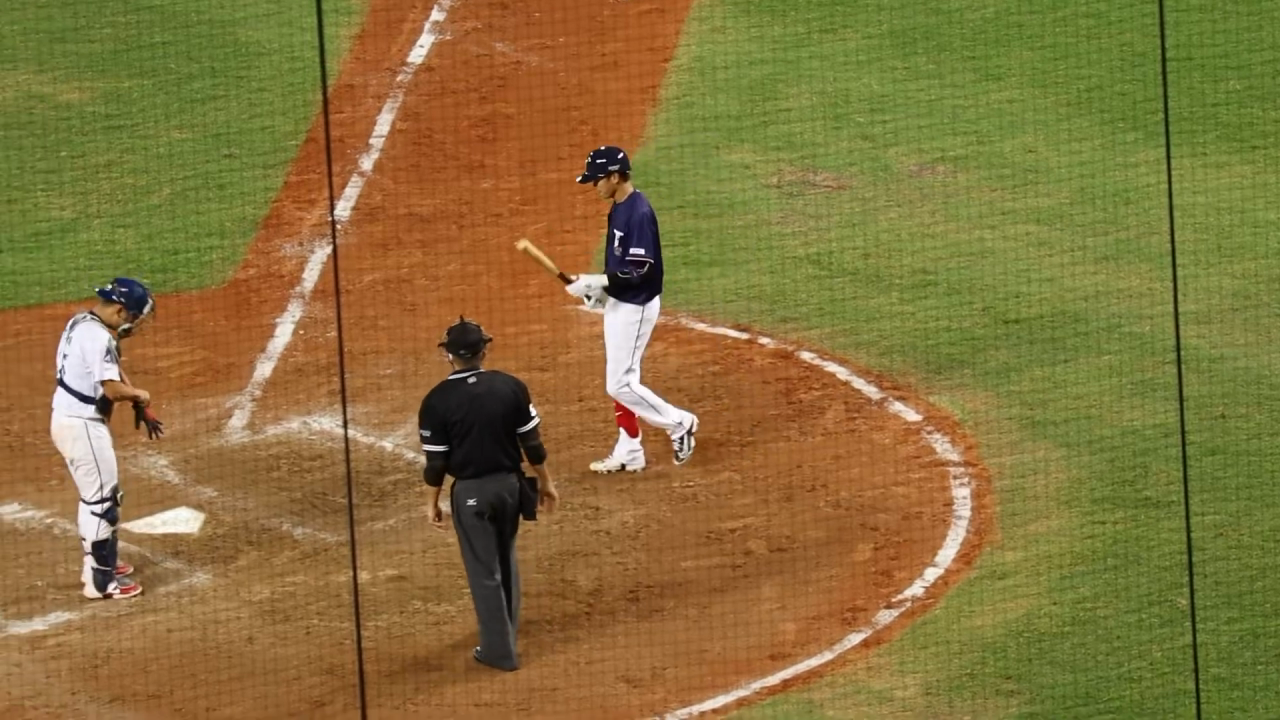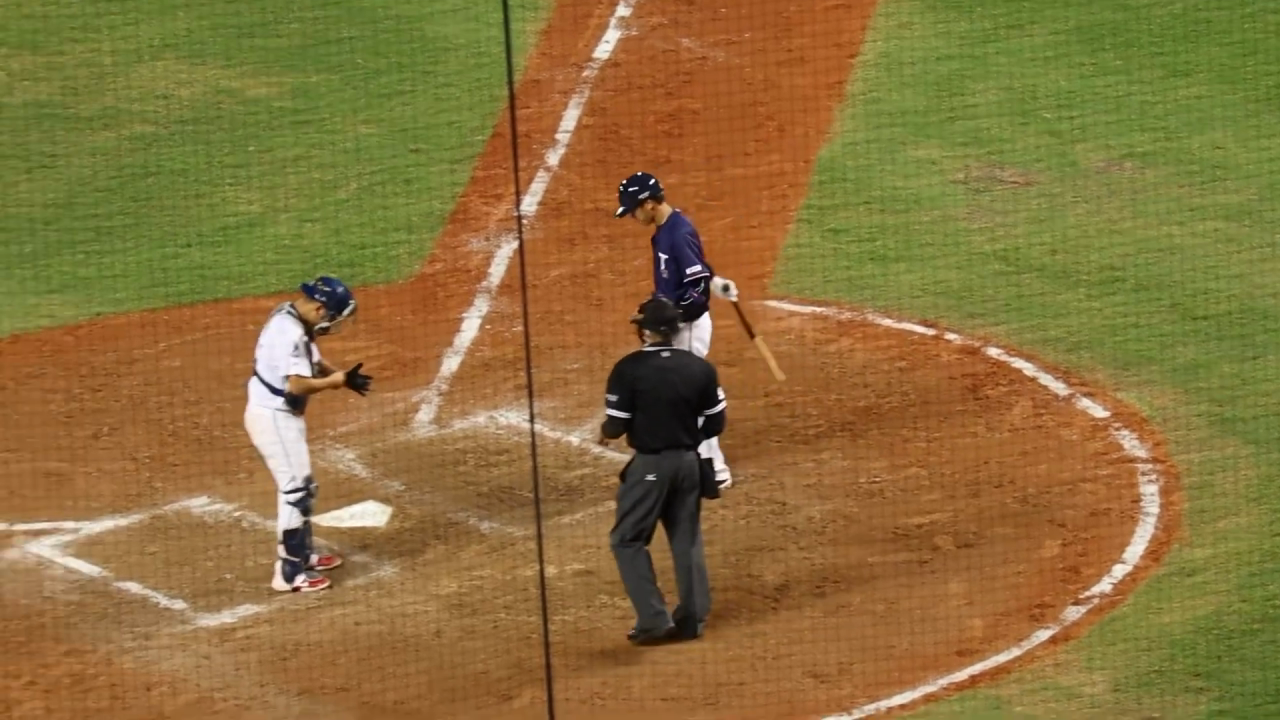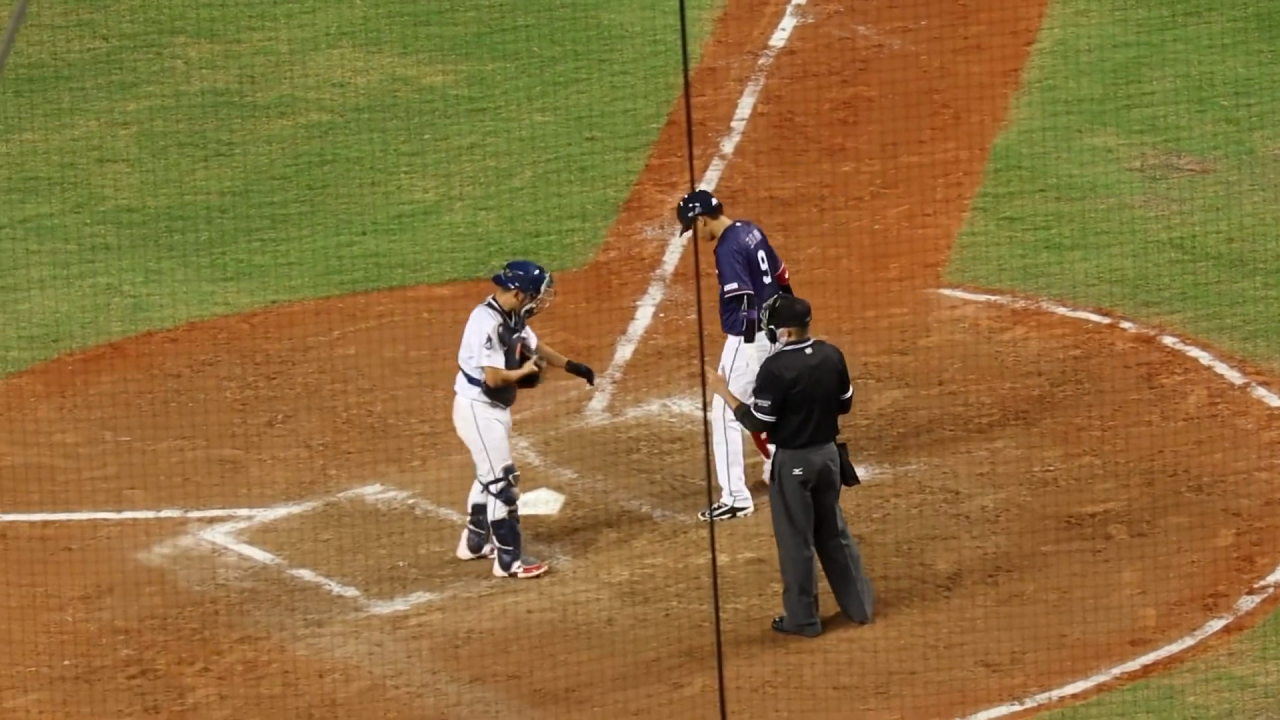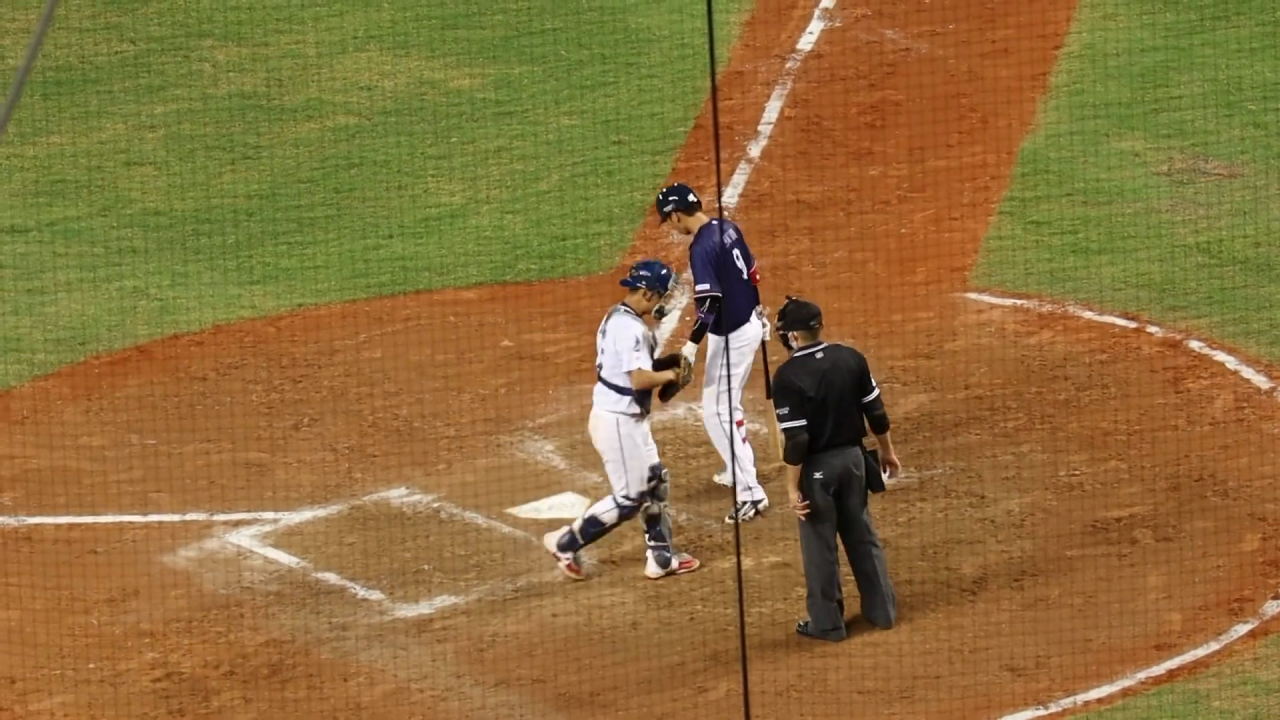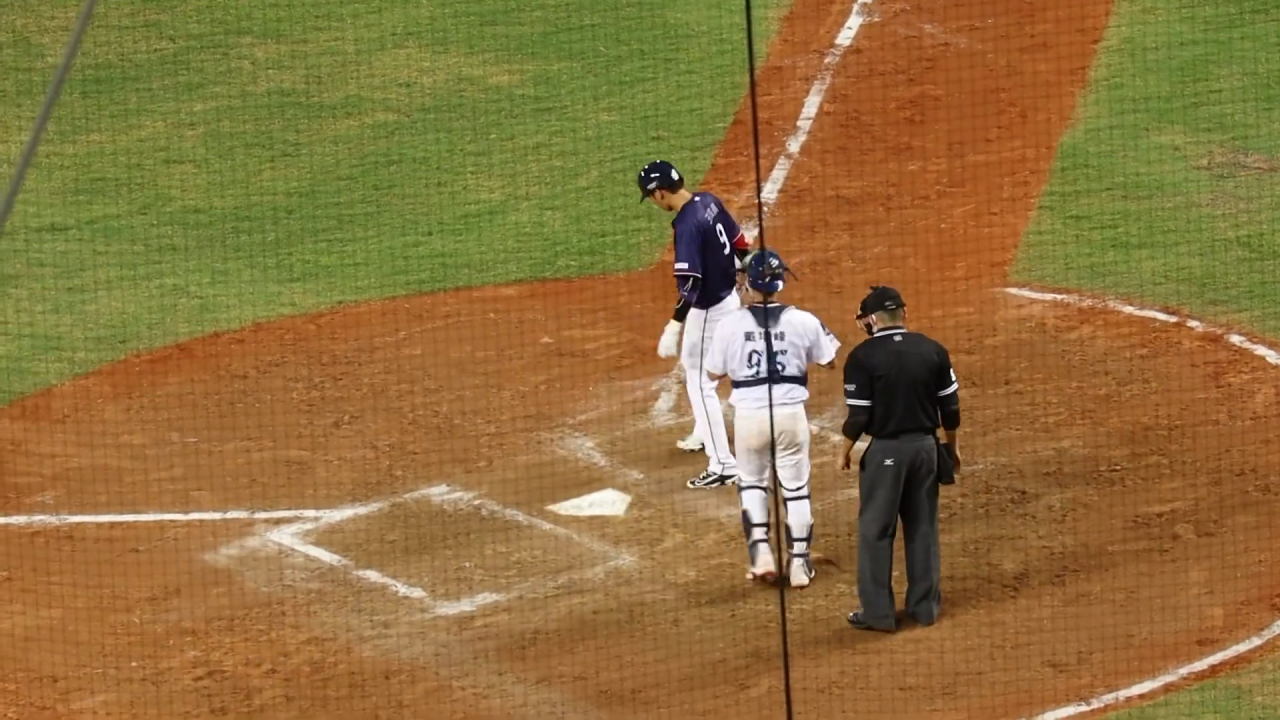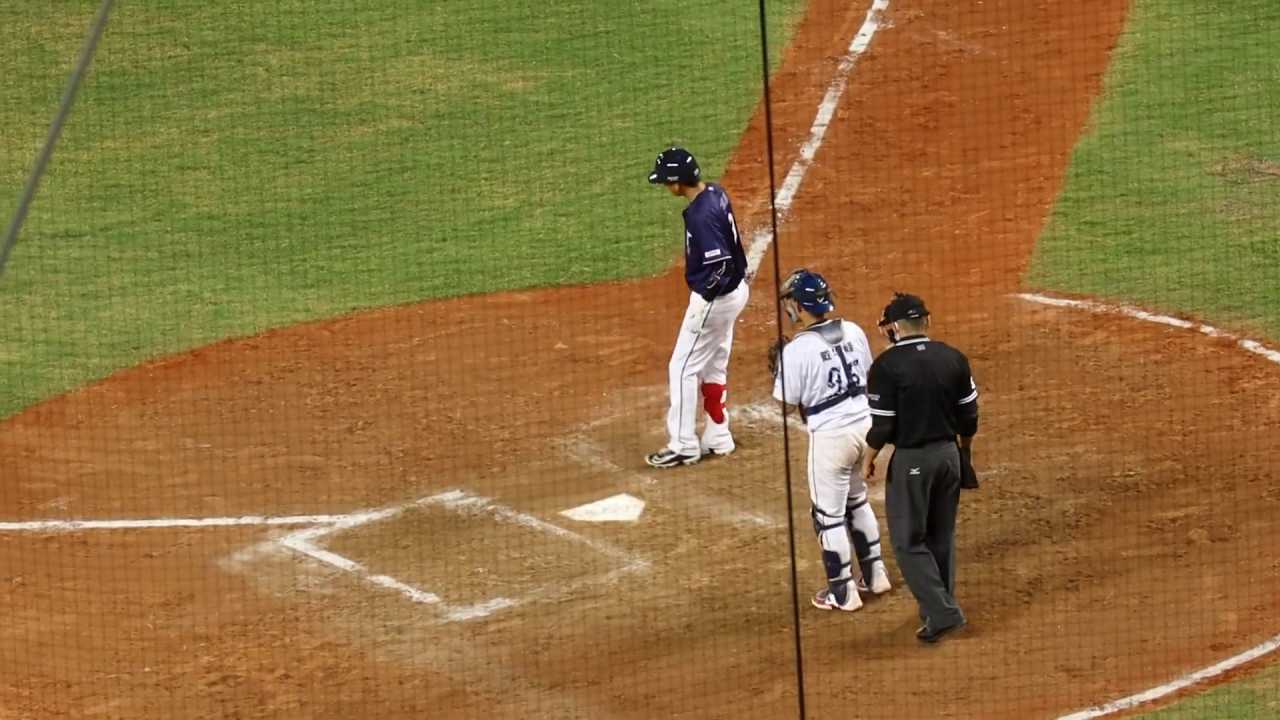
dt=0.7s
person 1, frame 1
left shoulder: (438, 400)
right shoulder: (510, 386)
left elbow: (436, 462)
right elbow: (531, 442)
left wrist: (432, 503)
right wrist: (546, 483)
left hip: (470, 491)
right hip: (509, 483)
left knee: (484, 571)
right knee: (503, 558)
left ankle: (500, 649)
right ankle: (505, 624)
person 1, frame 2
left shoulder: (629, 368)
right shoulder: (700, 367)
left elbow: (616, 425)
right elbow: (715, 424)
left wrist: (603, 434)
left hip: (649, 466)
right hip: (688, 463)
left knee: (627, 539)
right knee: (688, 542)
left ankle: (655, 617)
right ankle: (691, 619)
person 1, frame 3
left shoulder: (775, 368)
right shoulder: (832, 356)
left elbow: (758, 423)
right elbow: (844, 404)
left wrist: (723, 392)
left hip: (794, 461)
right hip: (829, 453)
left knee: (796, 540)
right knee: (834, 531)
left ankle: (803, 618)
right ankle: (858, 604)
person 1, frame 4
left shoulder: (788, 376)
right shoulder: (851, 358)
left elbow: (796, 439)
right elbow: (876, 411)
left wrist: (793, 487)
right wrist: (887, 451)
left hip: (817, 467)
right hip: (853, 457)
left knee: (820, 546)
right knee: (861, 536)
left ankle: (827, 622)
right ankle: (882, 609)
person 1, frame 5
left shoulder: (863, 356)
right shoulder: (933, 350)
left elbow: (858, 417)
right elbow: (950, 407)
left wrist: (844, 454)
right wrist: (952, 447)
left hip: (886, 451)
right hip: (926, 447)
left knee: (875, 531)
right knee: (923, 529)
left ankle: (878, 611)
right ankle: (924, 606)
person 1, frame 6
left shoulder: (887, 364)
right shoulder: (954, 358)
left elbow: (882, 426)
right elbow: (969, 416)
left wrist: (868, 461)
right wrist: (963, 452)
left hip: (911, 459)
right hip: (948, 455)
left knee: (908, 541)
right knee: (942, 538)
left ankle: (941, 612)
right ankle: (939, 610)
person 2, frame 1
left shoulder: (638, 212)
right shoulder: (618, 206)
left elbow: (640, 267)
left wrist: (595, 282)
right wrist: (599, 284)
left hip: (634, 307)
right hip: (618, 303)
left knee: (619, 382)
right knee: (621, 378)
left ankle: (678, 422)
right ankle: (629, 451)
person 2, frame 2
left shoulder: (679, 233)
right shoulder: (664, 227)
left elbow: (699, 286)
right wrist: (717, 281)
left hip: (686, 326)
left ankle: (715, 471)
person 2, frame 3
left shoulder: (728, 249)
right shoulder: (750, 230)
left elbow: (743, 303)
right elbow: (779, 272)
left wrist: (745, 348)
left hip: (748, 339)
left knee: (725, 416)
left ankle: (737, 497)
person 2, frame 4
left shoulder: (702, 247)
right shoulder: (727, 227)
left elbow: (709, 305)
right elbow: (751, 272)
left wrist: (690, 347)
right wrist: (758, 312)
left hip: (730, 336)
right hip: (748, 325)
left knee: (718, 413)
right knee: (726, 405)
left ankle: (751, 491)
right ankle: (740, 472)
person 2, frame 5
left shoulder: (687, 225)
right shoulder: (709, 201)
left elbow: (689, 283)
right elbow: (738, 242)
left wrist: (672, 326)
left hip: (708, 308)
right hip: (726, 297)
left knee: (700, 385)
right knee: (693, 367)
left ankle: (722, 464)
right ankle: (707, 434)
person 2, frame 6
left shoulder: (700, 215)
right shoulder: (715, 192)
left elbow: (719, 267)
left wrist: (701, 305)
left hip: (716, 297)
right hip: (732, 291)
left knee: (683, 368)
right knee: (713, 366)
left ankle: (683, 445)
right ankle: (718, 437)
person 3, frame 1
left shoulder: (82, 322)
right shoulder: (98, 337)
left elbow: (110, 372)
right elbow: (113, 390)
left wrist: (141, 408)
right wrist: (139, 395)
left hip: (71, 420)
right hip: (83, 425)
left knee: (95, 496)
right knee: (104, 500)
left ankle: (97, 563)
right ankle: (101, 579)
person 3, frame 2
left shoulder: (290, 317)
right shoulder: (290, 331)
left elbow: (312, 361)
right elbow: (298, 384)
left wrist: (342, 377)
right wrist: (332, 382)
left hip: (280, 414)
right hip: (274, 416)
left knee: (297, 486)
right knee: (297, 490)
left ankle: (301, 554)
right ankle: (289, 572)
person 3, frame 3
left shoulder: (513, 316)
right shoulder: (487, 322)
left elbow: (534, 345)
right elbow: (493, 376)
left wrist: (568, 365)
right wrist: (525, 373)
left hip: (497, 408)
right hip: (478, 408)
left knee: (491, 477)
right knee: (503, 481)
left ankle: (474, 541)
right ankle: (508, 559)
person 3, frame 4
left shoulder: (617, 318)
right shoulder: (630, 328)
right elbow: (641, 380)
left wrist: (662, 365)
right wrist: (672, 375)
left hip: (629, 418)
right hip: (617, 421)
left knee: (654, 482)
right knee: (629, 498)
left ankle: (661, 556)
right ankle: (565, 543)
person 3, frame 5
left shoulder: (730, 323)
right shoulder: (803, 321)
left elbow: (713, 372)
right elbow: (829, 360)
left hip: (750, 417)
right hip: (791, 414)
left knee: (752, 485)
right knee: (796, 490)
left ankle: (762, 554)
right ankle: (799, 563)
person 3, frame 6
left shoulder: (796, 349)
right shoulder: (854, 331)
left elbow: (786, 403)
left wrist: (779, 371)
left hip: (830, 437)
right hip: (864, 427)
left knee: (829, 515)
right knee: (857, 502)
left ankle: (843, 592)
right ankle: (874, 575)
